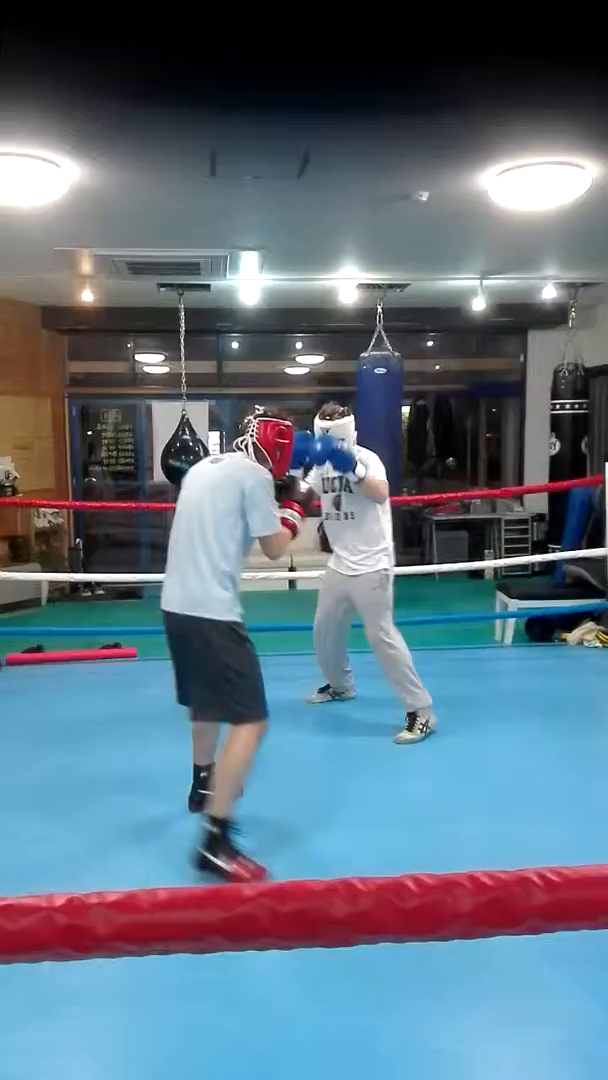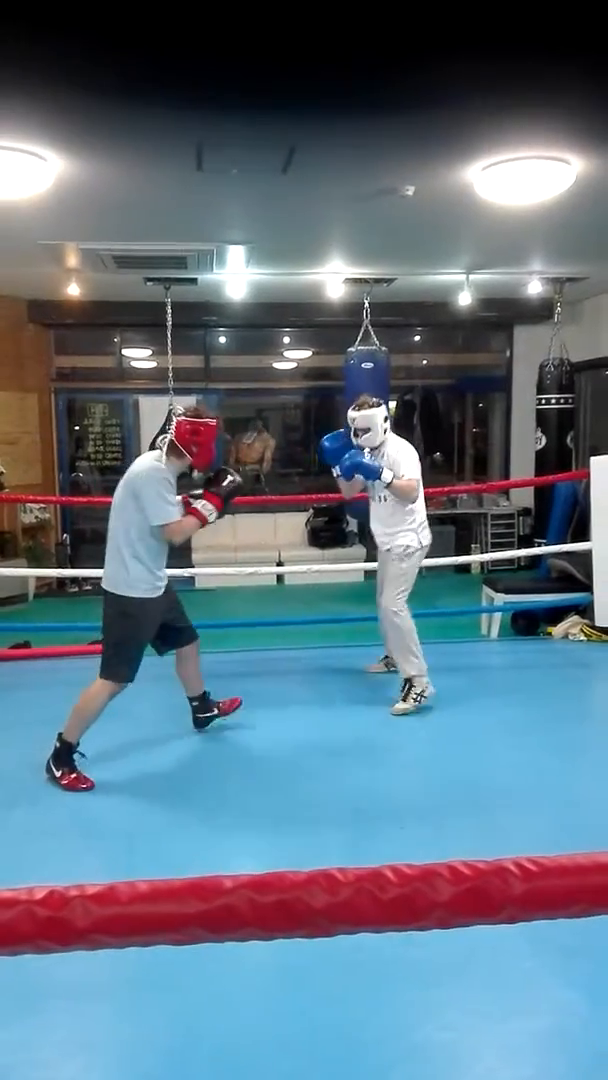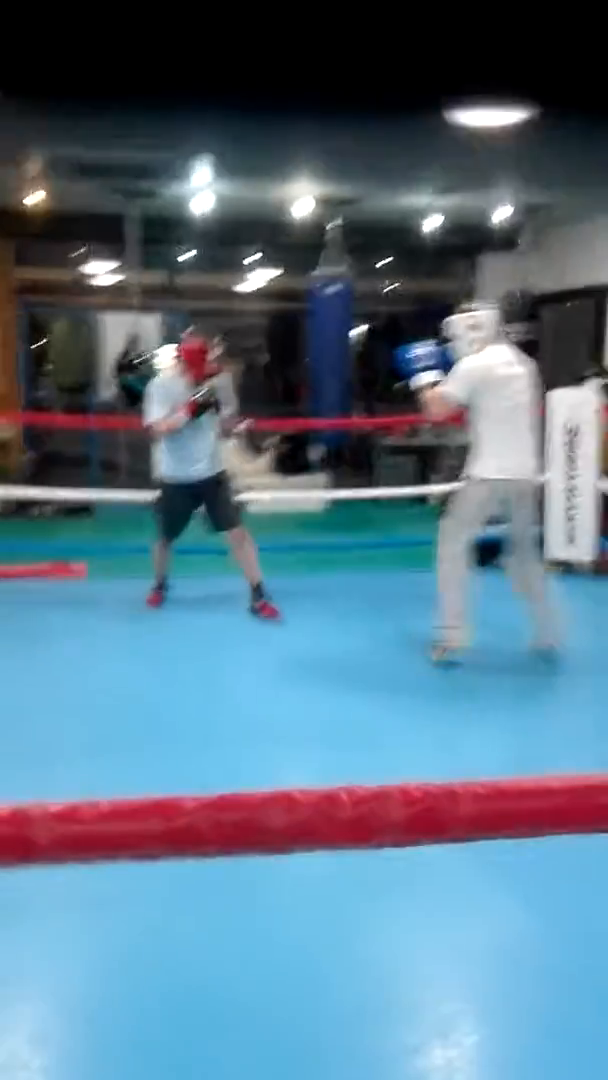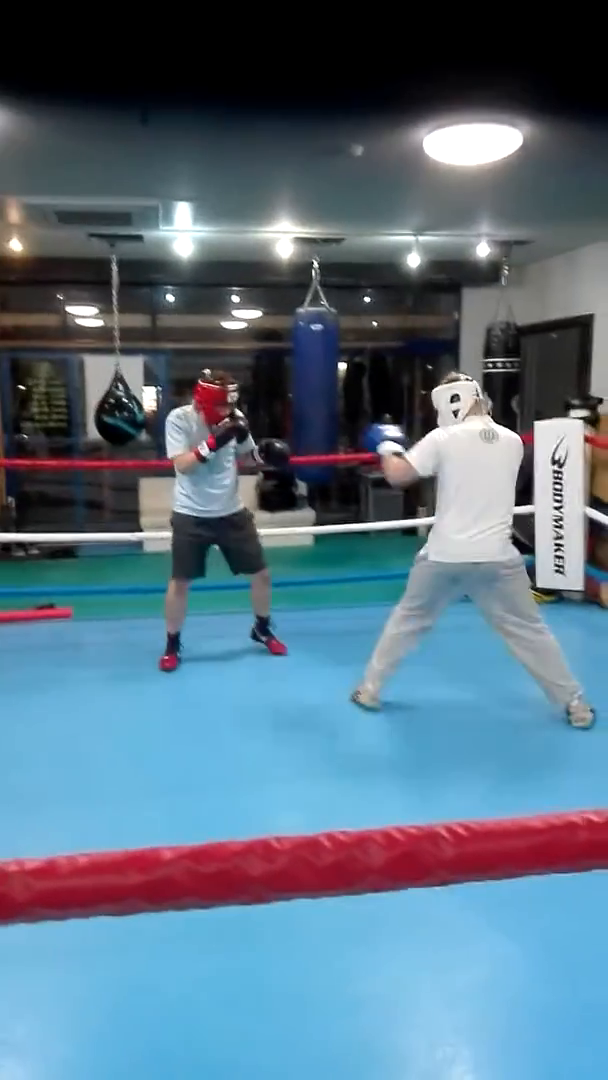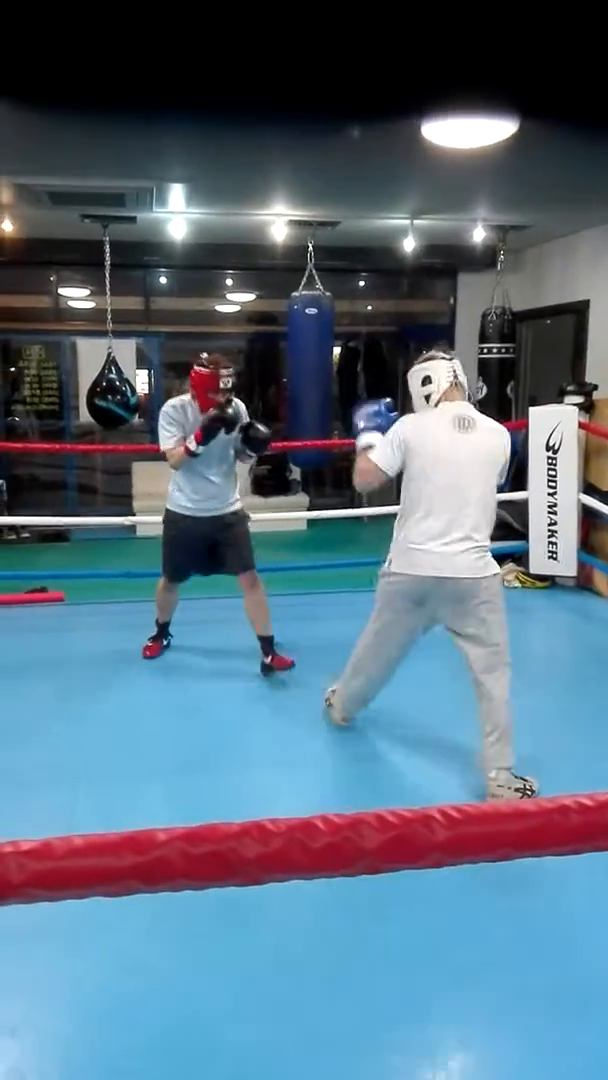
dt=1s
person 1, frame 1
left shoulder: (366, 459)
right shoulder: (323, 464)
left elbow: (381, 494)
left wrist: (351, 468)
right wrist: (296, 468)
left hip: (372, 566)
right hip: (340, 565)
left knee: (382, 638)
right knee: (325, 629)
left ankle: (421, 711)
right ankle: (339, 684)
person 1, frame 2
left shoulder: (400, 450)
right shoulder: (368, 453)
left elbow: (412, 492)
right elbow: (350, 491)
left wrist: (380, 475)
right wrist: (341, 465)
left hip: (408, 541)
right hip: (388, 541)
left knee: (392, 605)
right knee: (386, 603)
left ankle: (418, 682)
right ankle: (395, 656)
person 1, frame 3
left shoulder: (475, 365)
right shoulder: (523, 364)
left elbow: (437, 410)
left wrist: (426, 373)
right wrist: (447, 372)
left hip: (489, 476)
right hip: (524, 476)
left knee: (452, 547)
right knee: (526, 554)
left ankle: (452, 635)
right ankle: (548, 633)
person 1, frame 4
left shoulder: (444, 440)
right shoulder: (513, 442)
left elbow: (397, 474)
left wrist: (387, 443)
left hip: (444, 556)
right hip: (496, 557)
left knee: (407, 620)
right knee: (529, 629)
left ankle: (371, 689)
right ankle: (575, 704)
person 1, frame 5
left shoulder: (411, 428)
right shoulder: (498, 434)
left elbow: (364, 481)
left wrist: (371, 431)
left hip: (411, 568)
right hip: (472, 573)
left knee: (380, 643)
right knee: (491, 668)
left ankle: (343, 704)
right ankle: (499, 777)
person 2, frame 1
left shoulder: (201, 469)
right shoulder: (254, 476)
right elbow: (275, 548)
right wrist: (292, 507)
left hip: (176, 604)
right hip: (211, 610)
left knee: (206, 697)
right knee: (250, 722)
left ankle: (204, 785)
right ankle: (216, 841)
person 2, frame 2
left shoulder: (161, 466)
right shoulder: (153, 471)
left elbow: (172, 513)
right elbow: (175, 532)
left wrist: (198, 501)
right wrist: (211, 503)
left hip: (151, 584)
right hip: (130, 590)
left knee: (187, 644)
right knee: (114, 679)
left ankle: (203, 708)
right ankle: (61, 758)
person 2, frame 3
left shoulder: (217, 381)
right shoulder: (162, 384)
left elbow: (227, 420)
right elbow: (160, 429)
right wrist: (193, 407)
left hip: (211, 473)
right hip: (175, 477)
left knee: (238, 531)
right knee: (166, 538)
left ankle: (258, 595)
right ankle: (160, 585)
person 2, frame 4
left shoulder: (236, 418)
right shoulder: (179, 419)
left elbow: (245, 459)
right elbow: (182, 465)
left wrist: (262, 453)
right wrist: (214, 441)
left hip: (231, 511)
right hip: (191, 514)
left knee: (260, 573)
right knee: (180, 582)
left ankle: (262, 630)
right ankle: (172, 646)
person 2, frame 5
left shoulder: (236, 408)
right shoulder: (175, 410)
right elbow: (175, 459)
left wrist: (255, 444)
right wrist: (201, 434)
left hip: (227, 511)
right hip: (184, 512)
left knee: (249, 577)
right knee: (170, 579)
left ankle: (268, 650)
right ankle: (162, 632)
